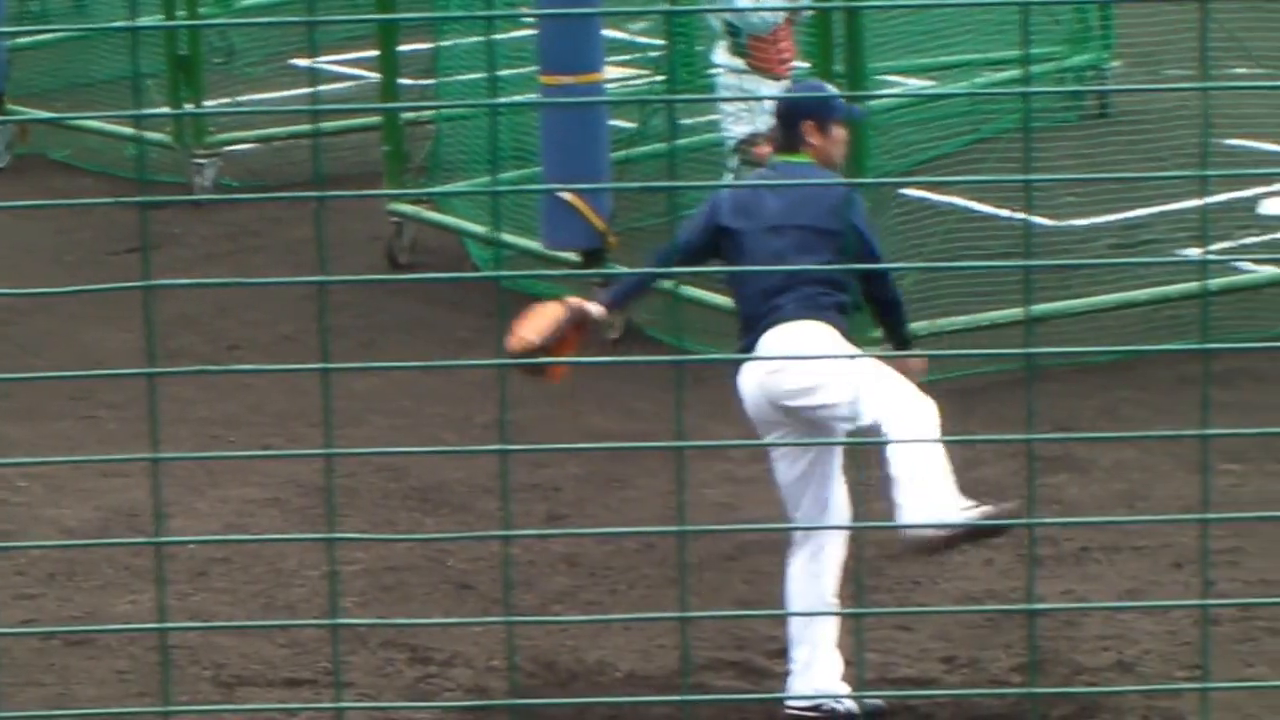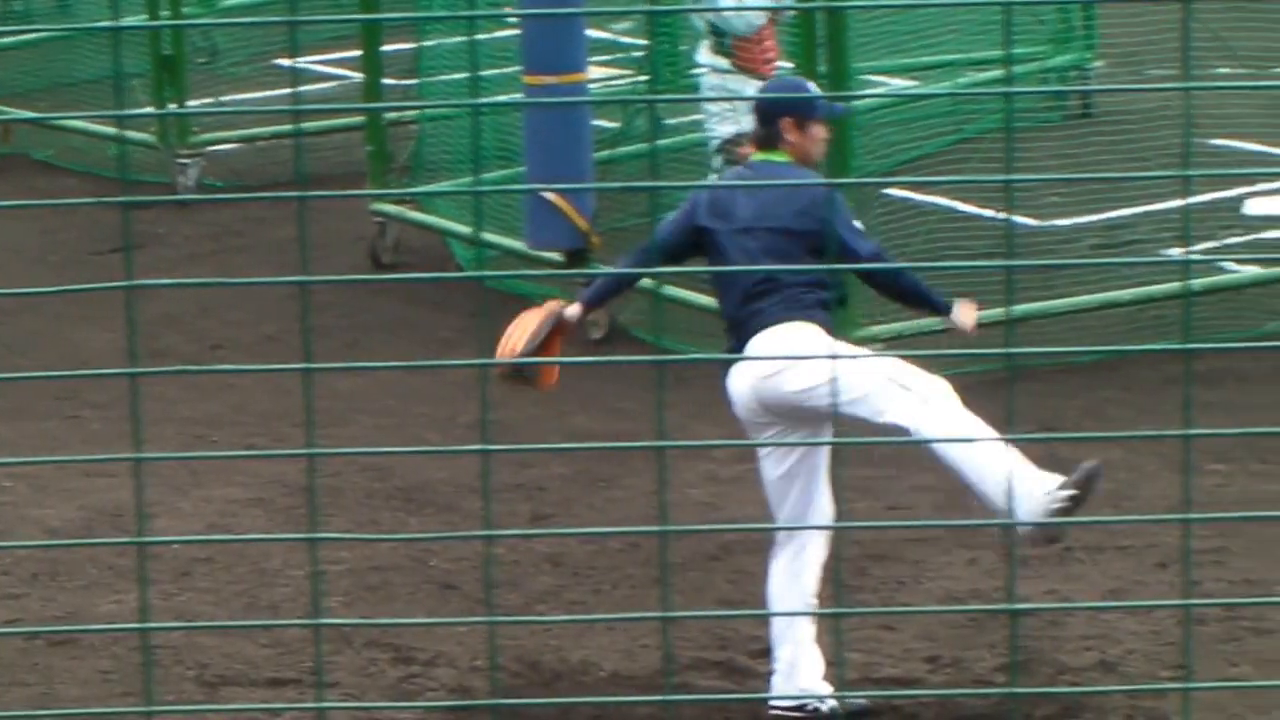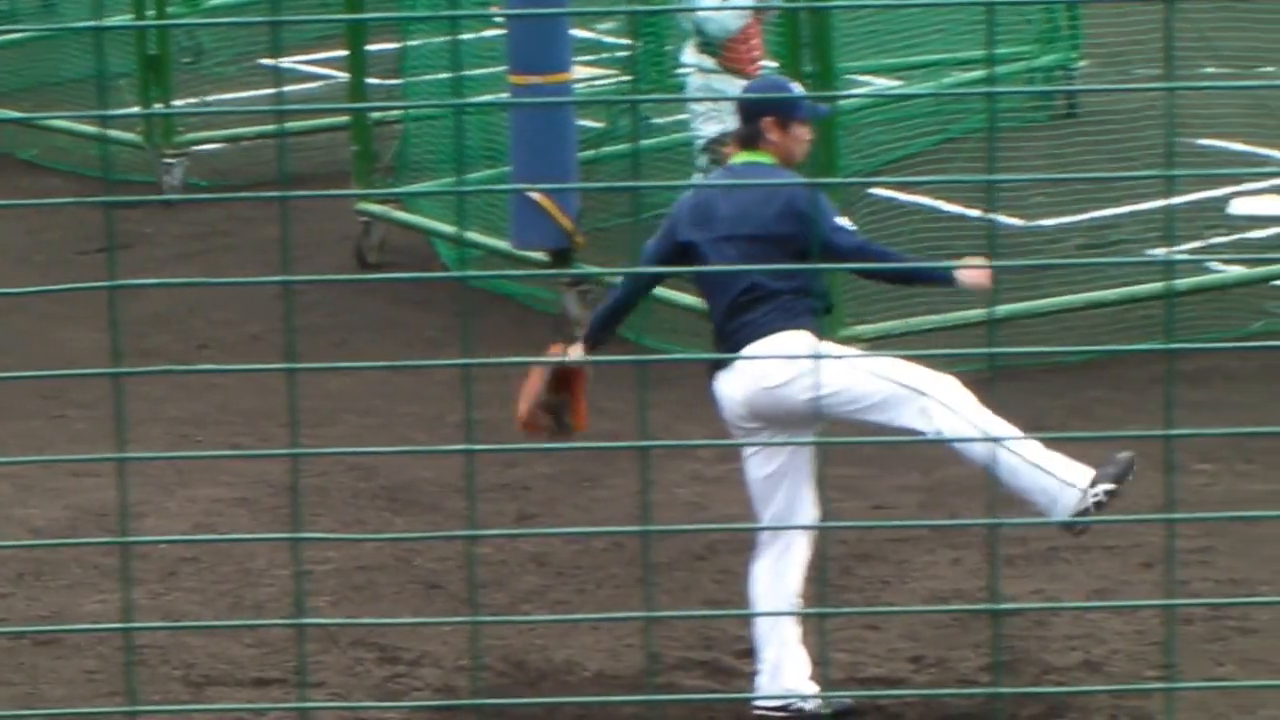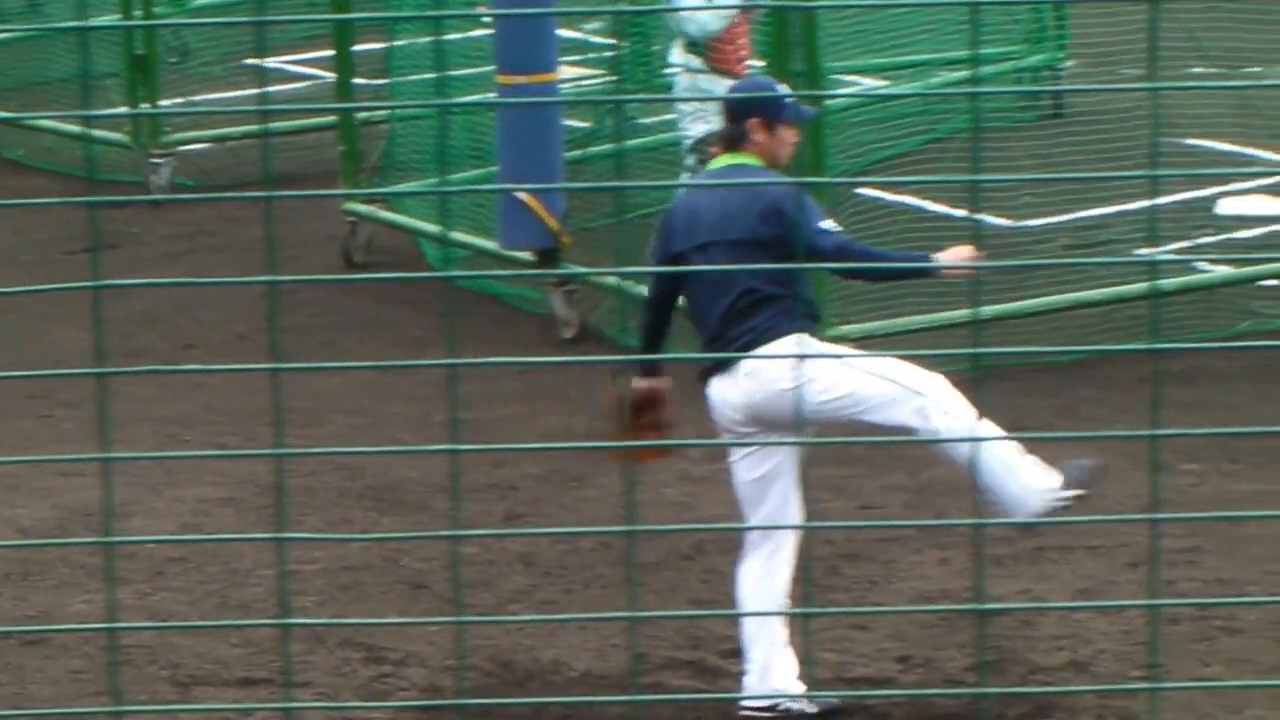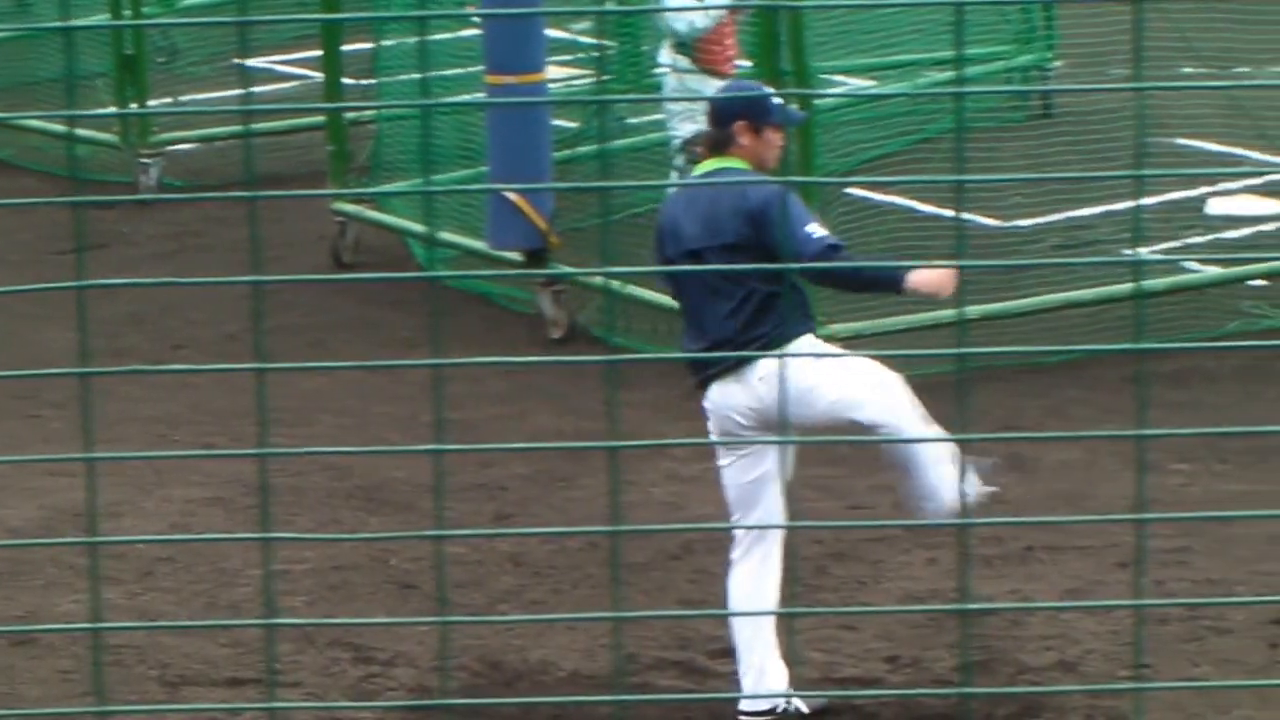
dt=0.1s
person 1, frame 1
left shoulder: (730, 199)
right shoulder: (837, 192)
left elbow: (670, 256)
right elbow: (874, 277)
left wrist: (604, 303)
right wrist: (904, 345)
left hip: (759, 374)
right hip: (810, 347)
left knee: (819, 531)
right ankle: (933, 515)
person 1, frame 2
left shoulder: (709, 195)
right shoulder: (810, 191)
left elbow: (648, 254)
right elbow: (871, 266)
left wrist: (584, 304)
right wrist: (946, 308)
left hip: (748, 379)
right hip: (795, 348)
left knee: (800, 529)
right knee: (925, 398)
right ankle: (1034, 499)
person 1, frame 3
left shoulder: (694, 202)
right shoulder: (792, 193)
left elbow: (643, 273)
right elbow: (860, 257)
left wrist: (590, 340)
right wrist: (952, 275)
left hip: (737, 386)
right hip: (790, 356)
left knee: (781, 536)
right knee: (936, 397)
right ankle: (1071, 492)
person 1, frame 4
left shoulder: (680, 208)
right shoulder: (776, 194)
left elbow: (658, 297)
right elbow: (846, 258)
left wrist: (649, 367)
right wrist: (936, 263)
left hip: (730, 391)
right hip: (791, 362)
left knee: (767, 538)
right knee: (926, 394)
right ankle: (1032, 492)
person 1, frame 5
left shoulder: (671, 210)
right shoulder: (762, 197)
right elbow: (821, 263)
right wrist: (907, 280)
left hip: (724, 395)
right hip: (789, 365)
left knee: (755, 541)
right knee: (889, 396)
right ankle: (946, 497)
